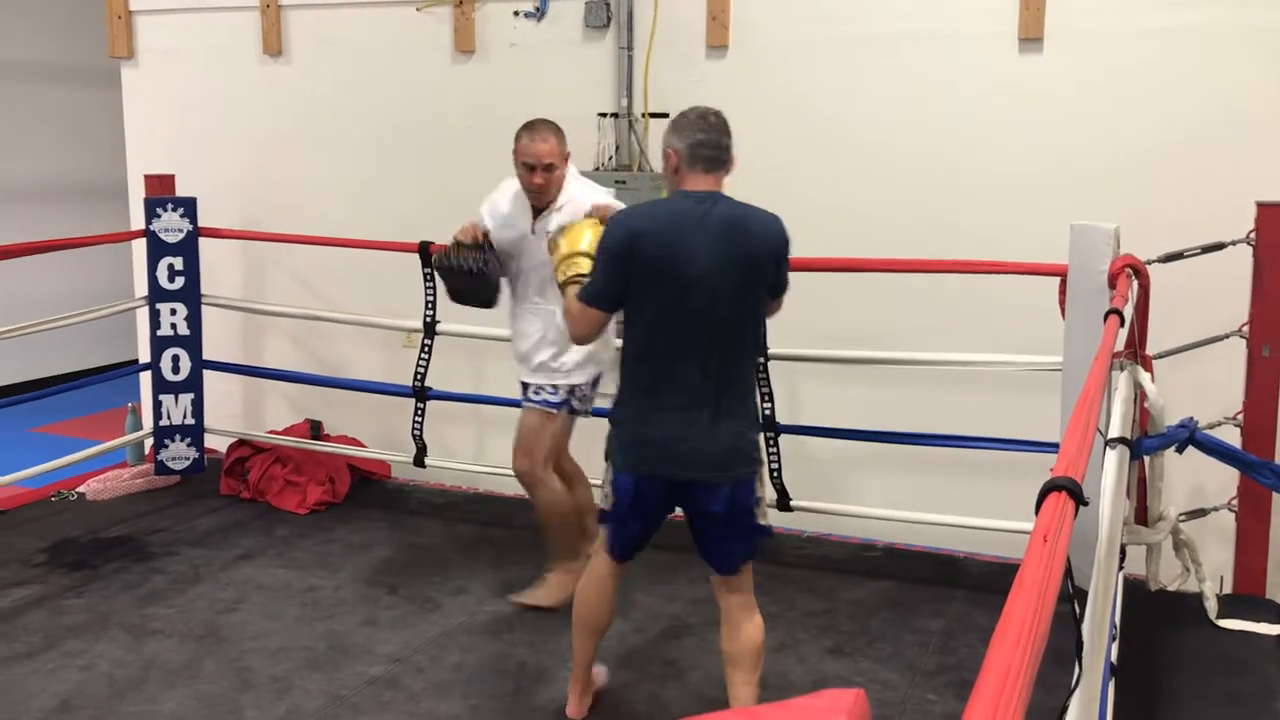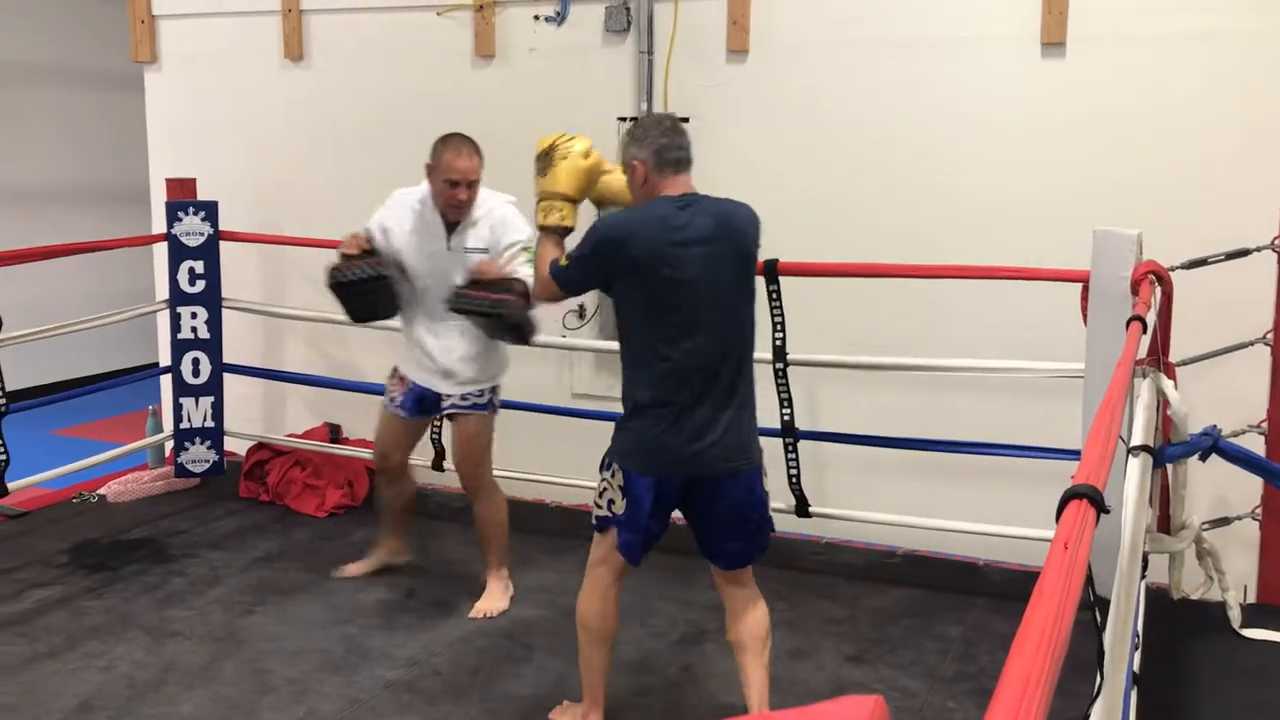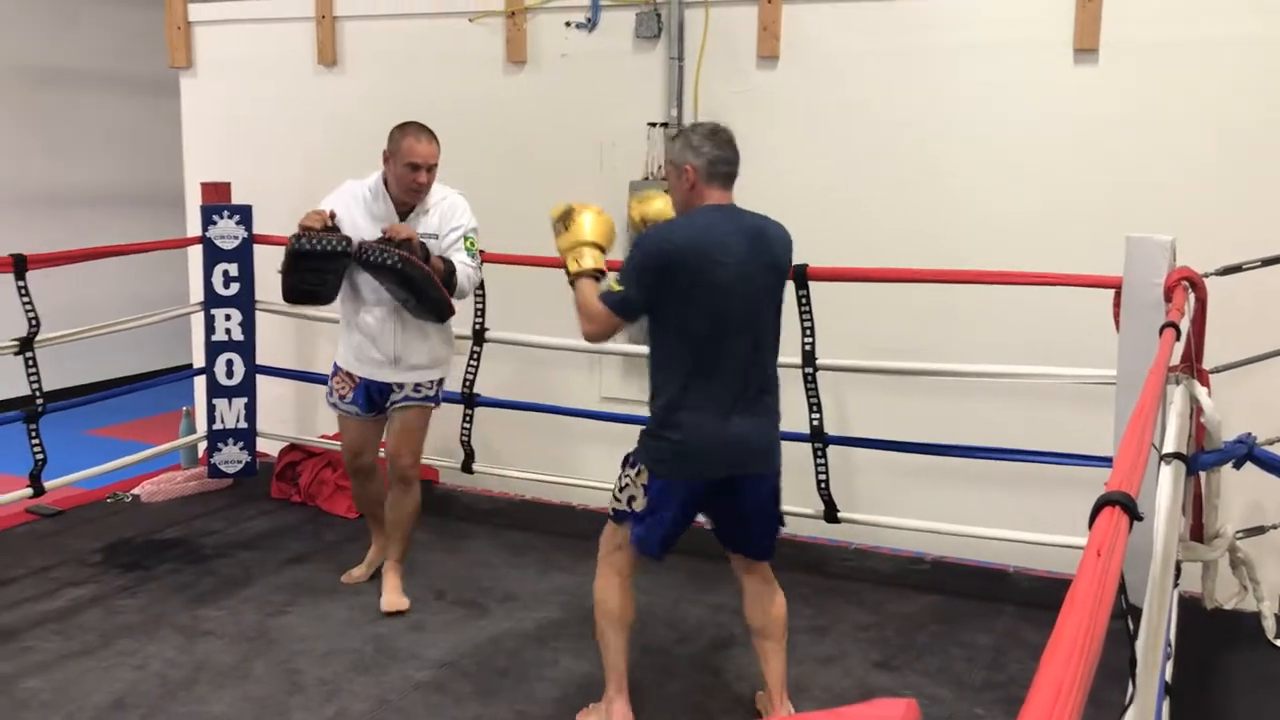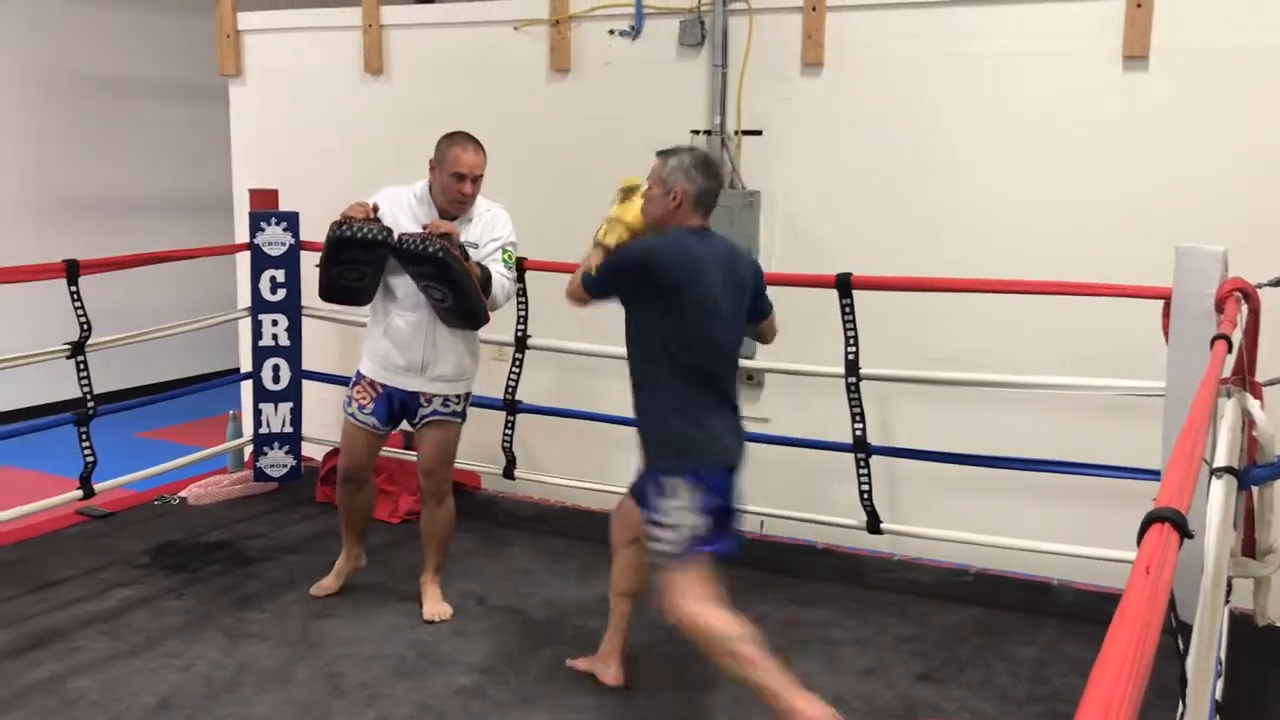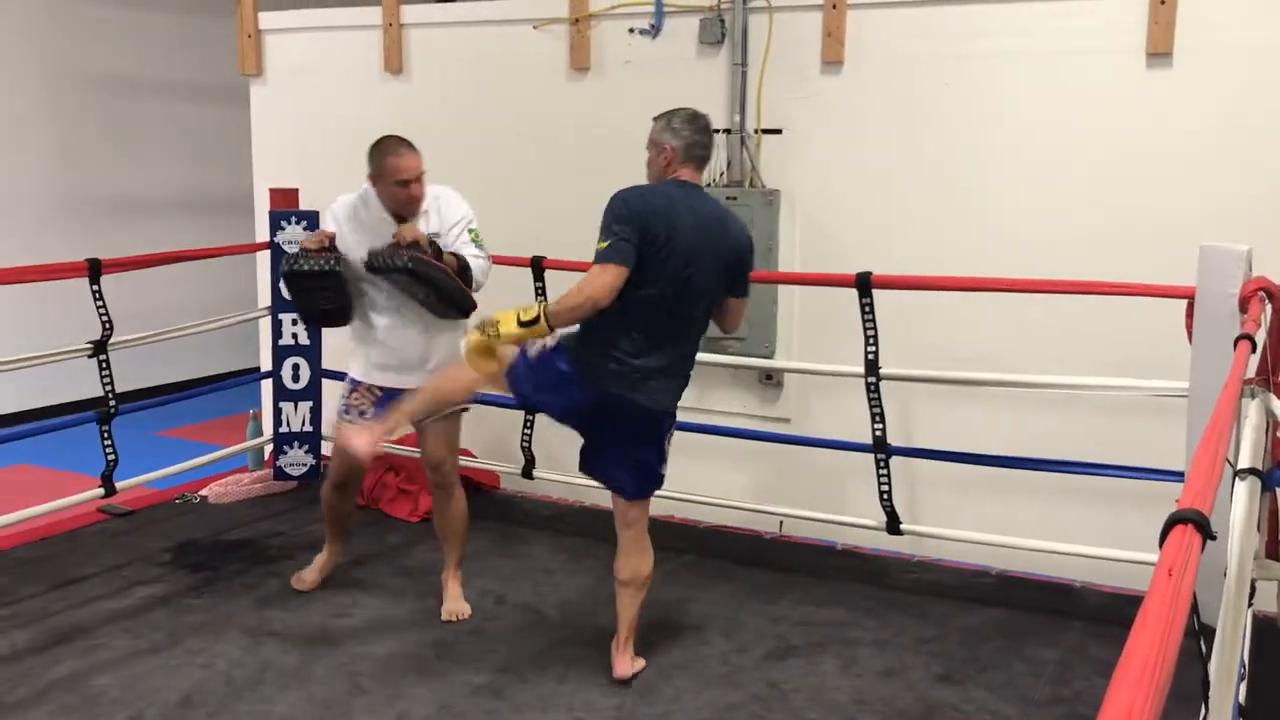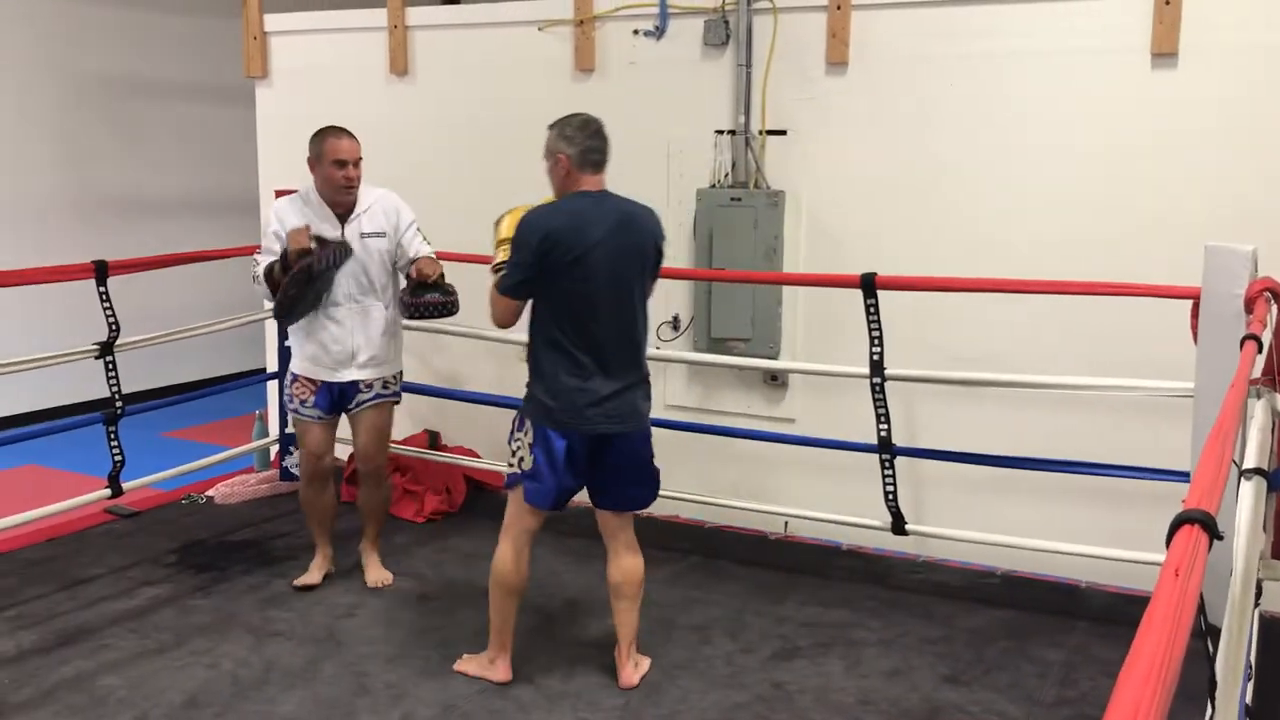
dt=0.5s
person 1, frame 1
left shoulder: (632, 227)
right shoulder: (766, 231)
left elbow: (581, 328)
left wrist: (573, 267)
left hip: (642, 443)
right hip: (728, 448)
left knee: (607, 561)
right knee: (737, 593)
person 1, frame 2
left shoulder: (617, 233)
right shoulder: (741, 222)
left elbow: (547, 286)
left wrist: (556, 202)
right wrist: (627, 200)
left hip: (650, 444)
right hip: (731, 443)
left knee: (604, 568)
right knee: (738, 584)
person 1, frame 3
left shoulder: (662, 245)
right shoulder: (774, 239)
left elbow: (596, 326)
left wrist: (581, 256)
left hip: (679, 447)
right hip: (756, 445)
left knee: (615, 558)
right knee: (757, 572)
person 1, frame 4
left shoulder: (649, 253)
right shoulder: (737, 262)
left elbow: (576, 289)
right elbow: (766, 330)
left hip: (689, 458)
right hip: (717, 442)
left knee: (690, 603)
right knee: (626, 527)
right ankle: (610, 658)
person 1, frame 5
left shoulder: (636, 205)
right shoulder: (735, 234)
left elbow: (599, 291)
right elbow: (731, 321)
left wrist: (527, 323)
left hip: (588, 372)
right hip: (652, 400)
left knee: (482, 362)
right knee: (631, 522)
left ankle: (379, 432)
right ankle: (623, 652)
person 1, frame 6
left shoulder: (540, 224)
right shoulder: (645, 223)
left elbow: (503, 314)
left wrist: (508, 253)
left hip: (558, 410)
right hip: (625, 409)
left knee: (518, 528)
right knee: (620, 536)
left ankle: (497, 657)
right ankle: (628, 660)
person 2, frame 1
left shoulder: (592, 204)
right shoulder: (504, 199)
right wrist: (467, 241)
left hip: (570, 360)
right hip: (539, 356)
left knee: (530, 466)
right knee: (551, 460)
left ankle: (563, 566)
right ankle: (589, 550)
person 2, frame 2
left shoulder: (502, 216)
right shoulder: (401, 208)
left elbow: (529, 285)
left wrist: (504, 278)
right wrist: (357, 249)
left hip: (473, 371)
right hip: (417, 363)
left knee: (474, 476)
right knee: (387, 458)
left ankle: (498, 576)
right ankle: (391, 545)
person 2, frame 3
left shoulder: (451, 208)
right shoulder: (350, 199)
left elbow: (465, 280)
left wrist: (420, 252)
right wrist: (311, 232)
left hip: (419, 363)
right hip: (360, 358)
left knee: (403, 469)
right knee: (357, 461)
left ankle: (394, 572)
right ankle: (381, 544)
person 2, frame 4
left shoulder: (492, 220)
right shoulder: (392, 203)
left elbow: (498, 292)
left wrist: (456, 251)
left hip: (445, 377)
right hip: (382, 366)
left knee: (435, 482)
right knee: (352, 469)
left ankle: (431, 581)
right ankle: (350, 555)
person 2, frame 5
left shoulder: (447, 204)
right shoulder: (345, 214)
left elbow: (475, 273)
left wrist: (429, 249)
right wrist: (315, 255)
left hip: (436, 369)
right hip: (374, 369)
left knee: (442, 474)
right knee: (343, 471)
left ankle: (452, 578)
right ankle: (330, 551)
person 2, frame 6
left shoulder: (388, 206)
right shoulder: (289, 213)
left elbow: (420, 255)
right elbow: (267, 285)
left wrist: (427, 266)
right wrist: (288, 258)
left hip: (375, 364)
right hip: (314, 365)
left knee: (371, 465)
right knee: (314, 466)
left ankle: (370, 548)
right ankle: (323, 554)
